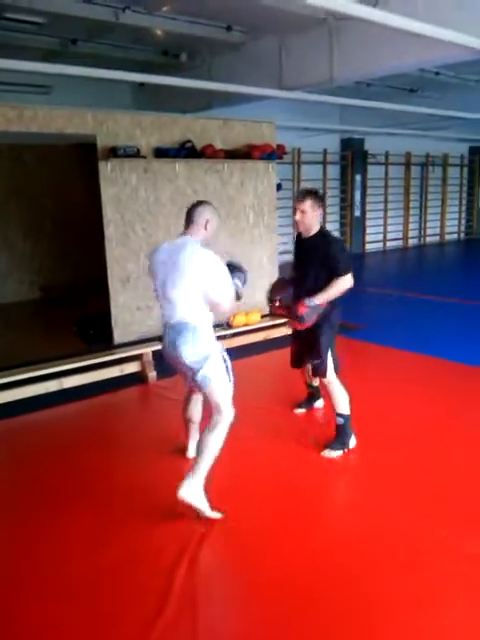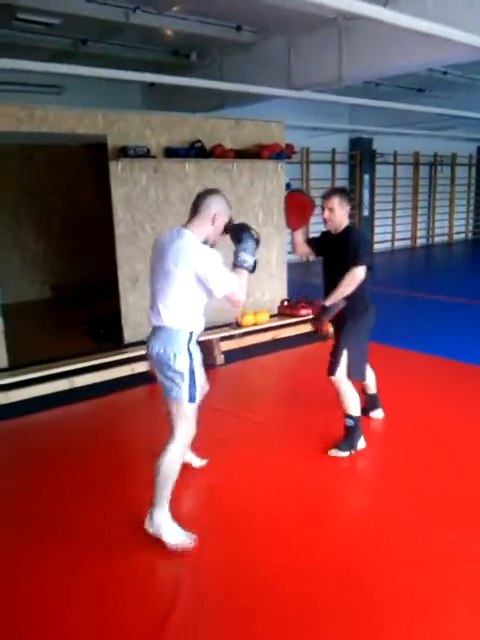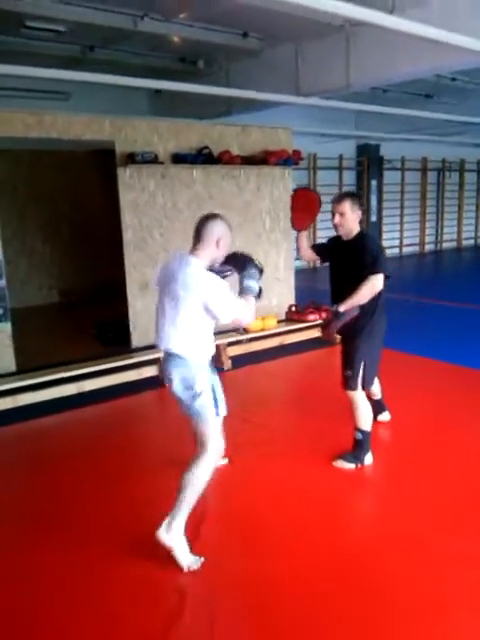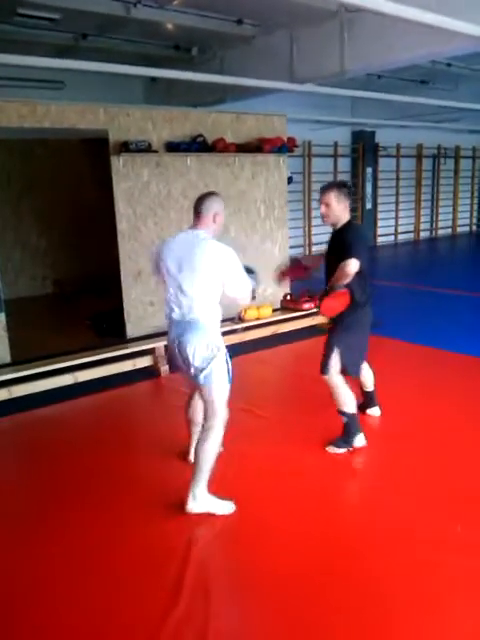
dt=0.4s
person 1, frame 1
left shoulder: (161, 252)
right shoulder: (207, 259)
right elbow: (225, 305)
right wrist: (234, 283)
left hip: (172, 336)
right hip: (197, 340)
left knee: (197, 388)
right knee: (223, 413)
left ankle: (193, 443)
right ankle: (193, 485)
person 1, frame 2
left shoulder: (167, 240)
right shoulder: (200, 254)
right elbow: (236, 294)
right wrist: (245, 251)
left hip: (169, 336)
right hip: (177, 344)
left knee: (198, 391)
right knee: (182, 433)
left ankle: (182, 454)
right ankle: (158, 518)
person 1, frame 3
left shoulder: (170, 266)
right shoulder: (206, 282)
right elbow: (244, 317)
right wrist: (250, 278)
left hip: (172, 360)
right hip: (192, 367)
left knee: (203, 417)
right knee: (213, 449)
left ankle: (201, 462)
right ankle: (173, 527)
person 1, frame 4
left shoulder: (170, 244)
right shoulder: (220, 252)
right elbow: (242, 298)
right wrist: (248, 280)
left hip: (176, 331)
right hip: (202, 335)
left knee: (198, 391)
right knee: (217, 415)
left ankle: (196, 447)
right ankle: (198, 495)
person 2, frame 1
left shoulder: (329, 244)
right shoulder: (301, 240)
left elbow: (346, 280)
left wrist: (314, 300)
right wrist: (287, 287)
left hip: (323, 318)
left knee: (329, 376)
right knee: (304, 362)
left ankle: (345, 436)
right ankle: (314, 397)
person 2, frame 2
left shoulder: (354, 238)
right shoulder: (328, 238)
left elbow: (357, 274)
right elbow: (300, 249)
left wrist: (327, 303)
right wrist: (296, 226)
left hip: (355, 315)
right hip: (347, 314)
left knee: (338, 375)
right knee: (358, 364)
left ankle: (354, 437)
right ankle: (373, 406)
person 2, frame 3
left shoulder: (369, 245)
right shoulder: (336, 244)
left elbow: (376, 283)
right elbow: (305, 254)
left wrist: (341, 309)
right wrist: (302, 228)
left hip: (366, 326)
right hip: (351, 324)
left knee: (355, 389)
right knee: (365, 375)
left ankle: (362, 451)
right ankle: (380, 410)
person 2, frame 4
left shoulder: (352, 234)
right shoulder: (340, 233)
left elbow: (350, 268)
right elbow: (330, 260)
left wrist: (329, 288)
left hip: (352, 314)
right hip: (355, 310)
left knee: (331, 373)
right knee: (356, 360)
left ankle: (353, 433)
right ankle: (370, 404)
